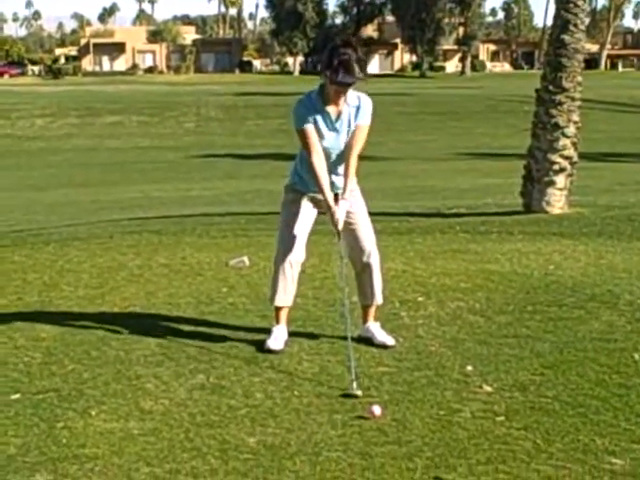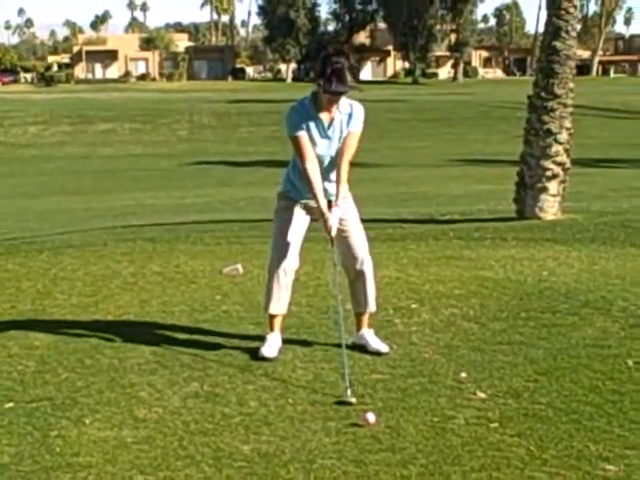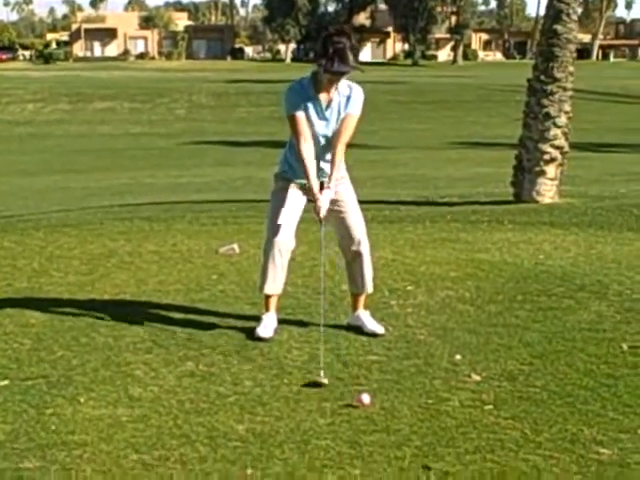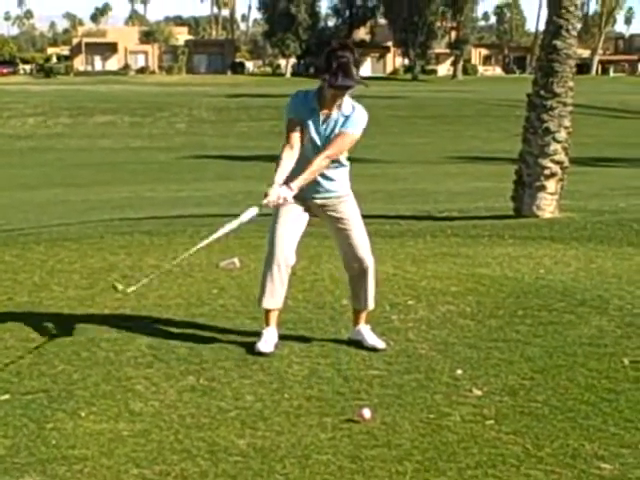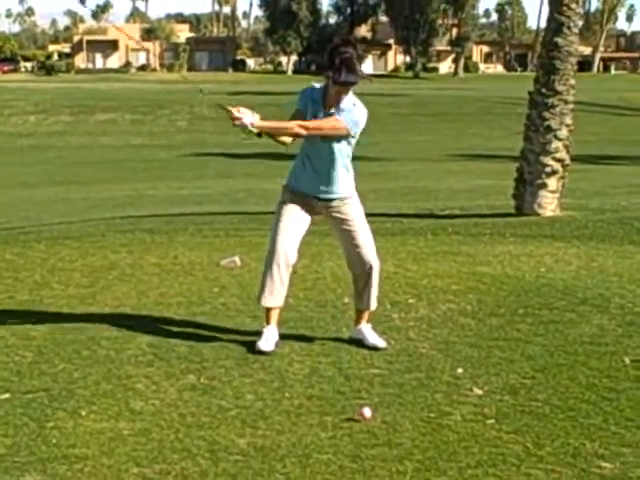
dt=0.3s
person 1, frame 1
left shoulder: (362, 104)
right shoulder: (304, 107)
left elbow: (352, 154)
right elbow: (315, 156)
left wrist: (344, 199)
right wrist: (329, 203)
left hip: (344, 188)
right hip: (304, 188)
left knee: (367, 253)
right knee: (288, 253)
left ankle: (370, 324)
right ankle: (280, 327)
person 1, frame 2
left shoulder: (354, 111)
right shoulder: (297, 114)
left elbow: (343, 161)
right elbow: (309, 164)
left wrist: (338, 205)
right wrist: (323, 210)
left hip: (336, 195)
right hip: (296, 196)
left knee: (360, 260)
right knee: (282, 261)
left ankle: (363, 330)
right ankle: (274, 335)
person 1, frame 3
left shoulder: (354, 94)
right shoulder: (296, 92)
left elbow: (340, 144)
right elbow: (303, 143)
left wrist: (330, 188)
right wrist: (315, 191)
left hip: (334, 176)
right hip: (294, 176)
left knee: (357, 241)
right knee: (278, 241)
left ankle: (359, 312)
right ankle: (269, 315)
person 1, frame 4
left shoulder: (357, 116)
right shoulder: (299, 101)
left elbow: (326, 157)
right elbow: (291, 147)
left wrist: (291, 187)
right wrist: (277, 183)
left hip: (337, 194)
right hip: (297, 193)
left knee: (361, 259)
right knee: (279, 255)
left ankle: (360, 327)
right ankle: (270, 329)
person 1, frame 5
left shoulder: (356, 113)
right shoulder: (310, 95)
left elbow: (304, 130)
right elbow: (288, 135)
left wrist: (258, 123)
right wrist: (256, 124)
left hip: (340, 196)
right hip: (299, 192)
left knee: (367, 260)
right knee: (280, 254)
left ankle: (362, 326)
right ankle: (270, 328)
